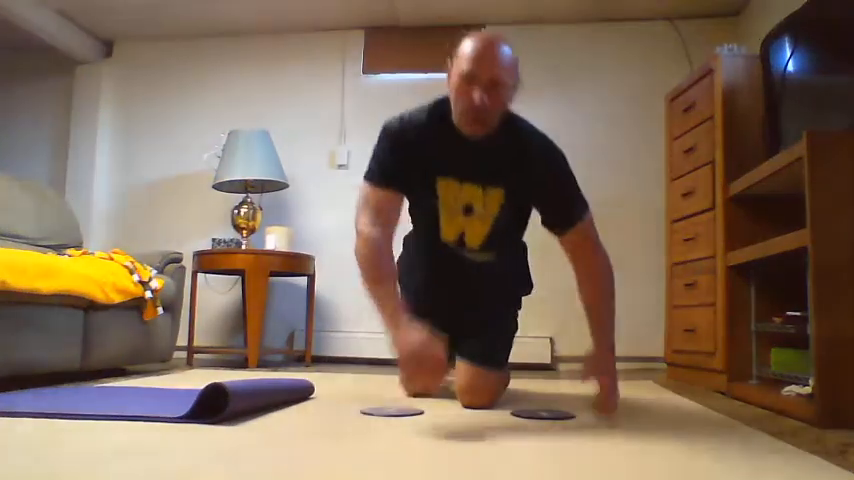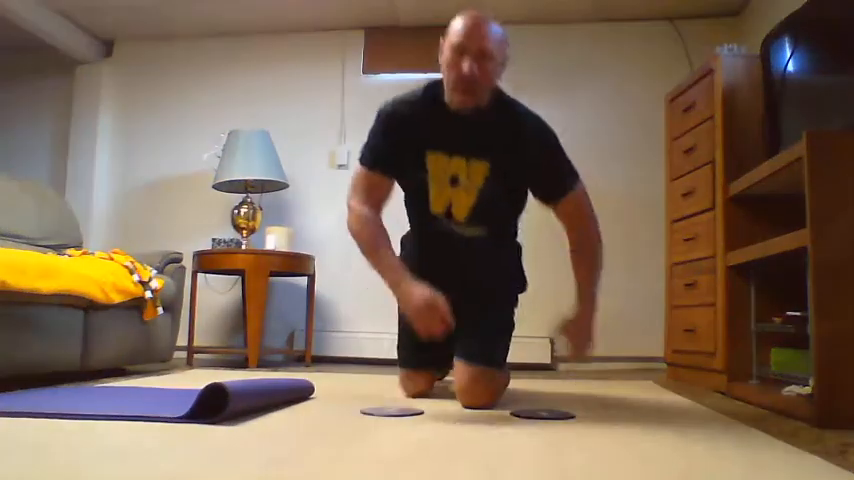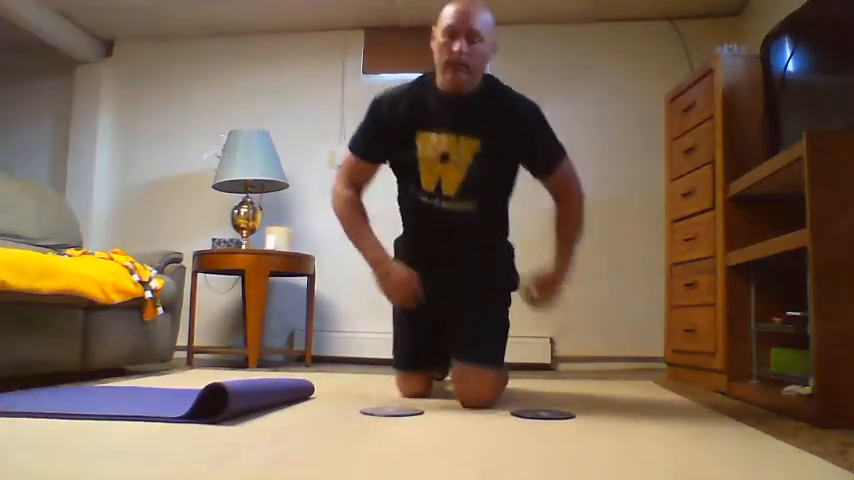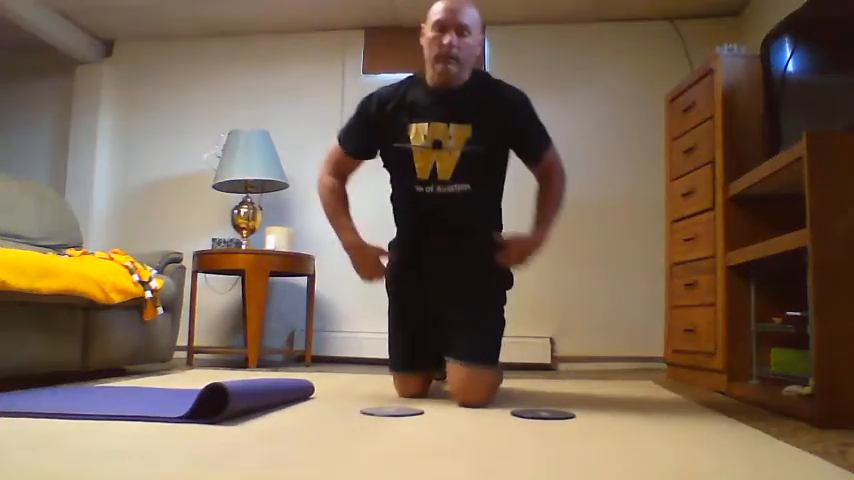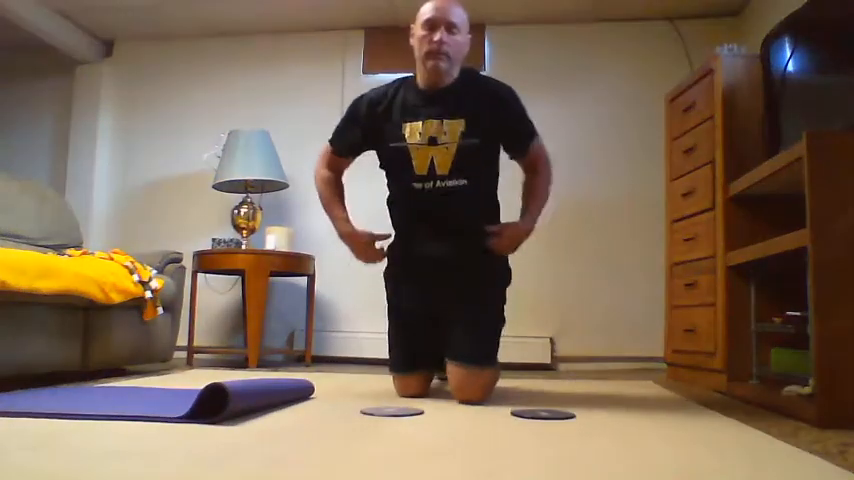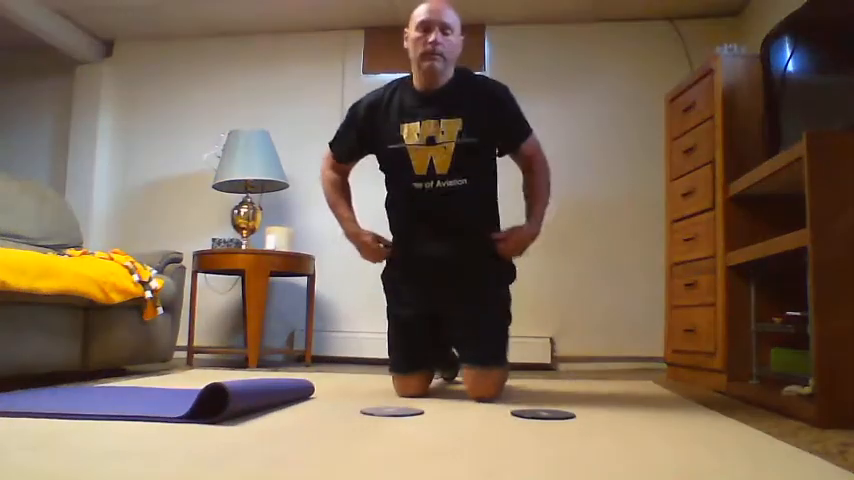
dt=0.1s
person 1, frame 1
left shoulder: (537, 154)
right shoulder: (406, 135)
left elbow: (589, 255)
right elbow: (371, 230)
left wrist: (604, 354)
right wrist: (400, 326)
left hip: (496, 278)
right hip: (427, 270)
left knee: (478, 394)
right knee: (418, 385)
left ankle: (480, 360)
right ankle: (449, 355)
person 1, frame 2
left shoulder: (528, 132)
right shoulder: (400, 117)
left elbow: (581, 221)
right elbow: (361, 208)
left wrist: (585, 311)
right wrist: (404, 287)
left hip: (491, 277)
right hip: (425, 269)
left knee: (476, 395)
right knee: (415, 388)
left ankle: (474, 357)
right ankle: (444, 356)
person 1, frame 3
left shoulder: (515, 114)
right shoulder: (394, 106)
left elbow: (568, 189)
right elbow: (346, 188)
left wrist: (560, 269)
right wrist: (379, 262)
left hip: (484, 270)
right hip: (418, 269)
left knee: (476, 395)
right knee: (413, 389)
left ankle: (470, 357)
right ankle: (442, 350)
person 1, frame 4
left shoulder: (506, 103)
right shoulder: (383, 104)
left elbow: (551, 173)
right elbow: (331, 175)
left wrist: (537, 236)
right wrist: (353, 244)
left hip: (477, 268)
right hip: (410, 267)
left knee: (472, 394)
right knee: (410, 390)
left ankle: (464, 356)
right ankle: (439, 350)
person 1, frame 5
left shoulder: (495, 98)
right shoulder: (375, 106)
left elbow: (538, 164)
right elbow: (327, 167)
left wrist: (527, 223)
right wrist: (345, 229)
left hip: (477, 265)
right hip: (410, 267)
left knee: (472, 392)
right knee: (410, 389)
left ankle: (456, 356)
right ankle: (435, 353)
person 1, frame 6
left shoulder: (490, 97)
right shoulder: (374, 109)
left elbow: (534, 162)
right elbow: (333, 170)
left wrist: (532, 226)
right wrist: (353, 231)
left hip: (479, 265)
right hip: (409, 267)
left knee: (484, 390)
right knee: (410, 389)
left ankle: (465, 352)
right ankle: (438, 349)
